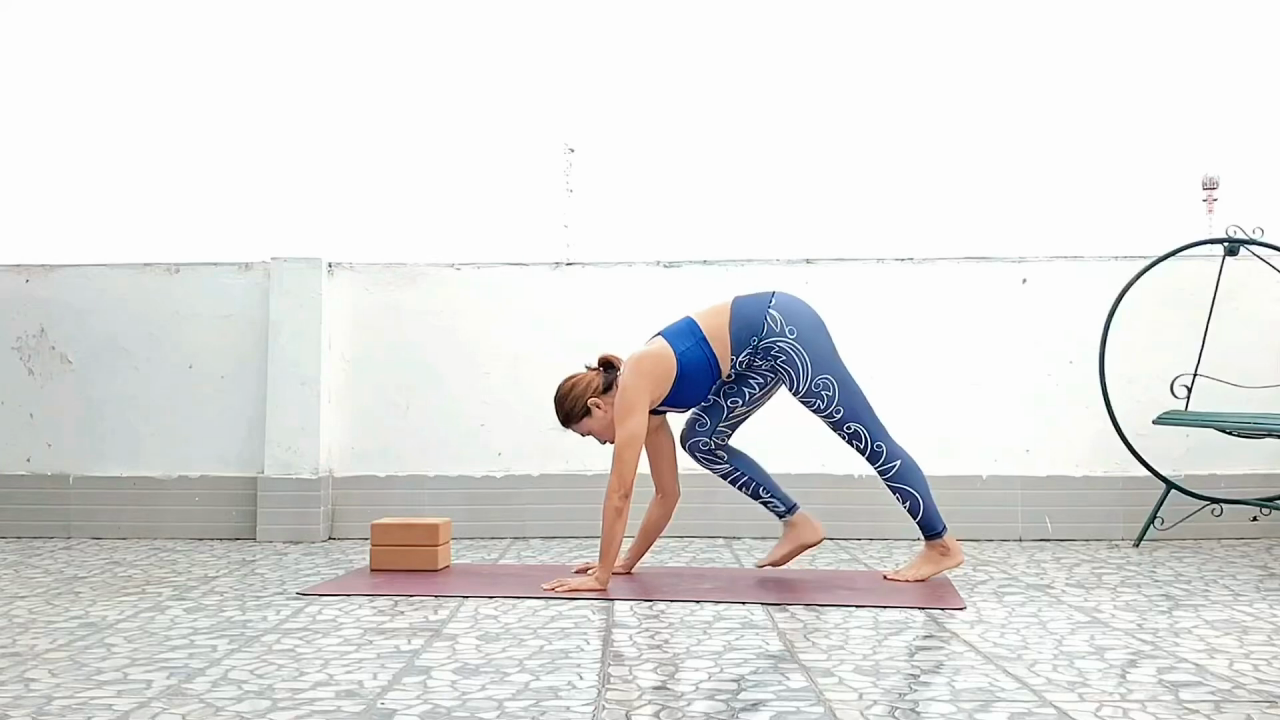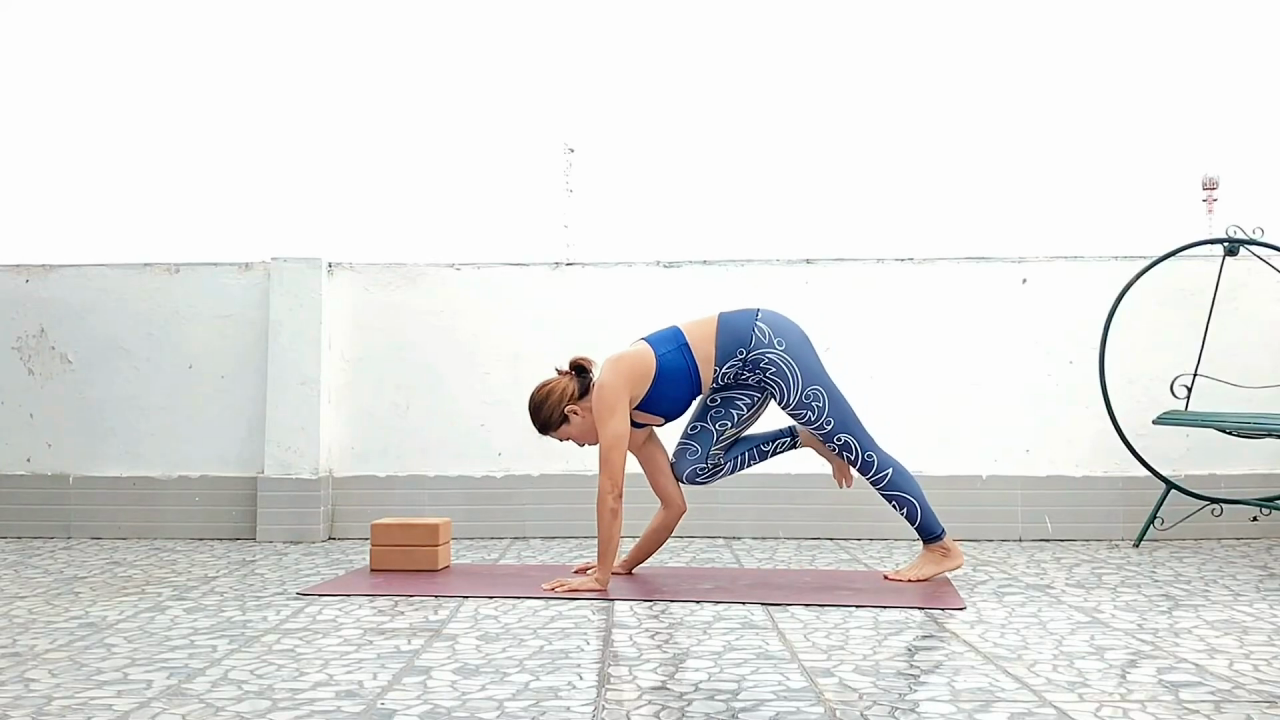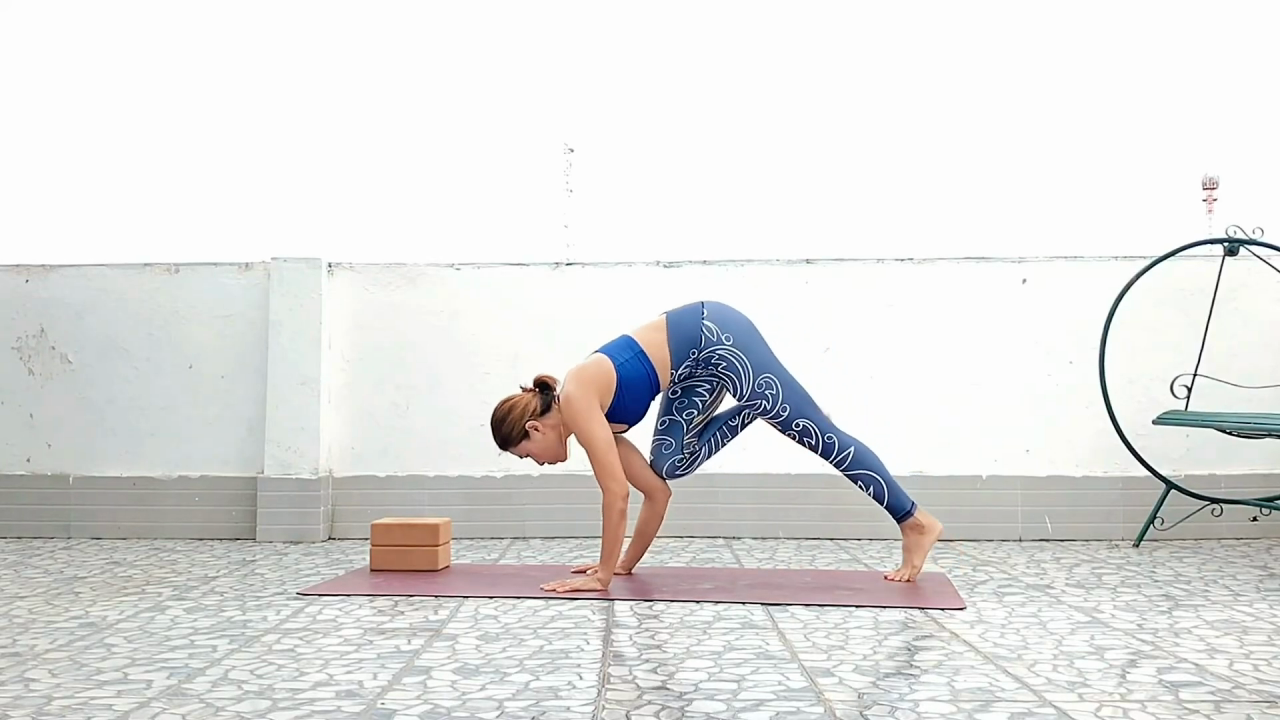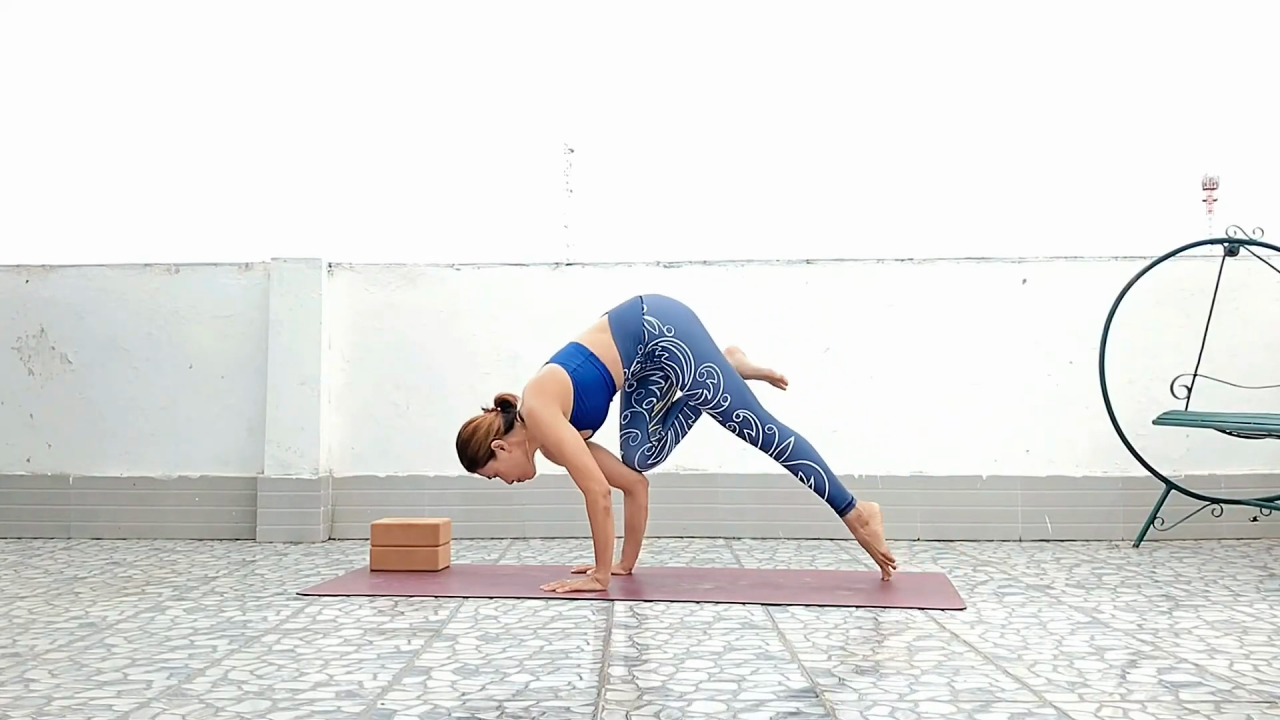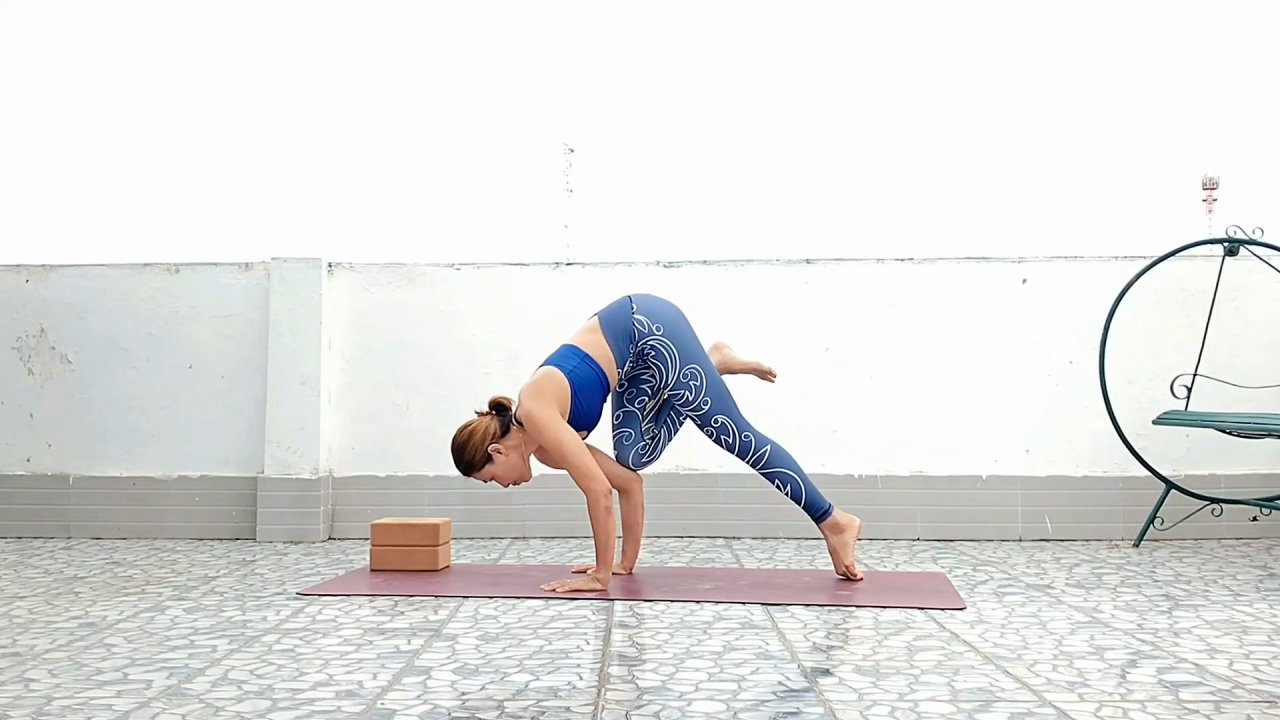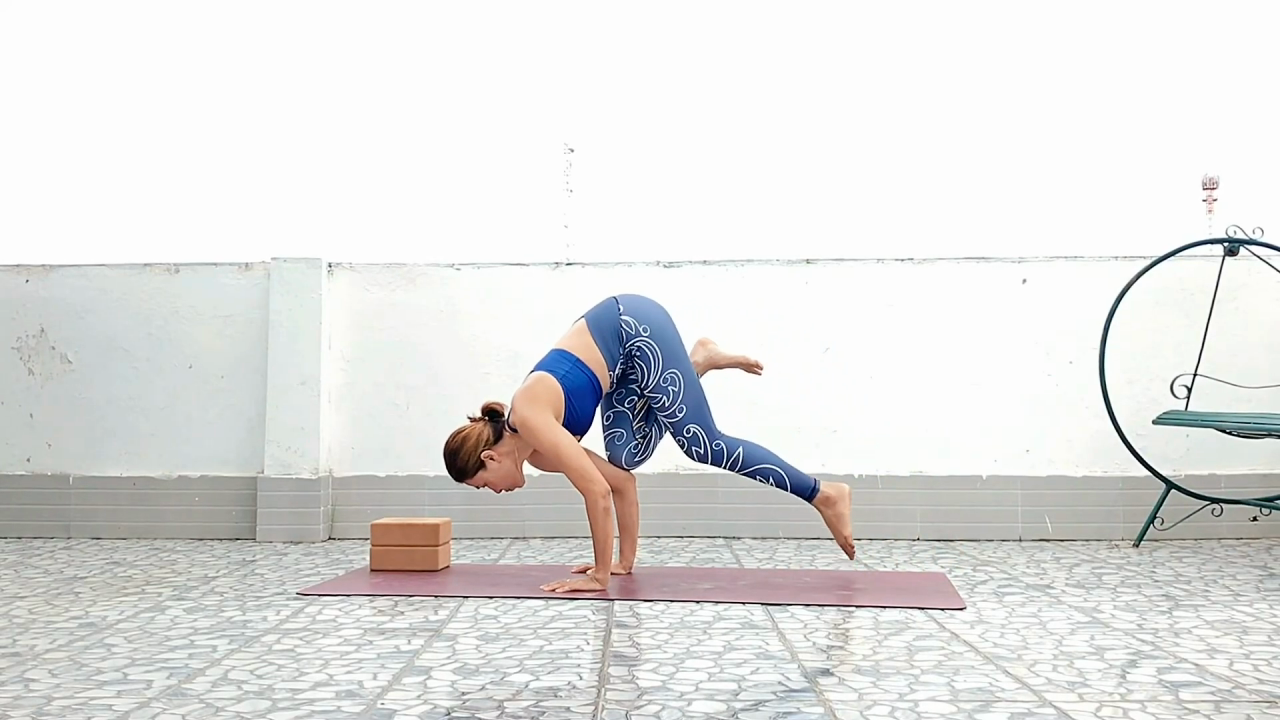
dt=0.7s
person 1, frame 1
left shoulder: (632, 389)
right shoulder: (646, 403)
left elbow: (620, 493)
right elbow: (667, 494)
left wrist: (601, 575)
right wrist: (626, 562)
left hip: (779, 328)
right hip: (763, 342)
left knee: (866, 437)
right knee: (701, 441)
left ankle: (941, 545)
right ankle: (796, 524)
person 1, frame 2
left shoulder: (610, 389)
right shoulder: (633, 419)
left elbow: (611, 494)
right elbow: (673, 504)
left wrist: (601, 576)
right wrist: (625, 564)
left hip: (763, 342)
right hip: (744, 364)
left knee: (856, 451)
right knee: (692, 467)
left ankle: (941, 547)
right ankle: (802, 437)
person 1, frame 3
left shoulder: (575, 400)
right shoulder: (593, 418)
left elbow: (616, 493)
right elbow: (657, 489)
left wrist: (603, 575)
right wrist: (625, 563)
left hip: (712, 334)
right hip: (696, 358)
left knee: (816, 433)
right knee: (670, 463)
left ankle: (914, 522)
right ankle: (763, 403)
person 1, frame 4
left shoulder: (537, 411)
right shoulder: (554, 432)
left elbow: (598, 492)
right elbow: (634, 483)
left wrist: (602, 575)
right wrist: (624, 563)
left hip: (656, 326)
right hip: (646, 347)
left knee: (755, 426)
right knee: (640, 459)
left ankle: (856, 513)
right ankle: (726, 369)
person 1, frame 5
left shoulder: (535, 413)
right shoulder: (546, 446)
left elbow: (599, 491)
right elbow: (626, 481)
left wrist: (601, 574)
right wrist: (625, 562)
left hip: (645, 327)
right hip: (636, 352)
left knee: (732, 433)
right knee: (633, 459)
left ankle: (832, 521)
right ankle: (712, 364)
person 1, frame 6
left shoulder: (529, 420)
right shoulder: (538, 449)
left elbow: (598, 492)
right elbow: (619, 481)
left wrist: (600, 576)
right wrist: (624, 561)
left hip: (633, 326)
right hip: (624, 349)
left knee: (702, 442)
right knee: (625, 460)
left ankle: (823, 495)
right ankle: (696, 362)
